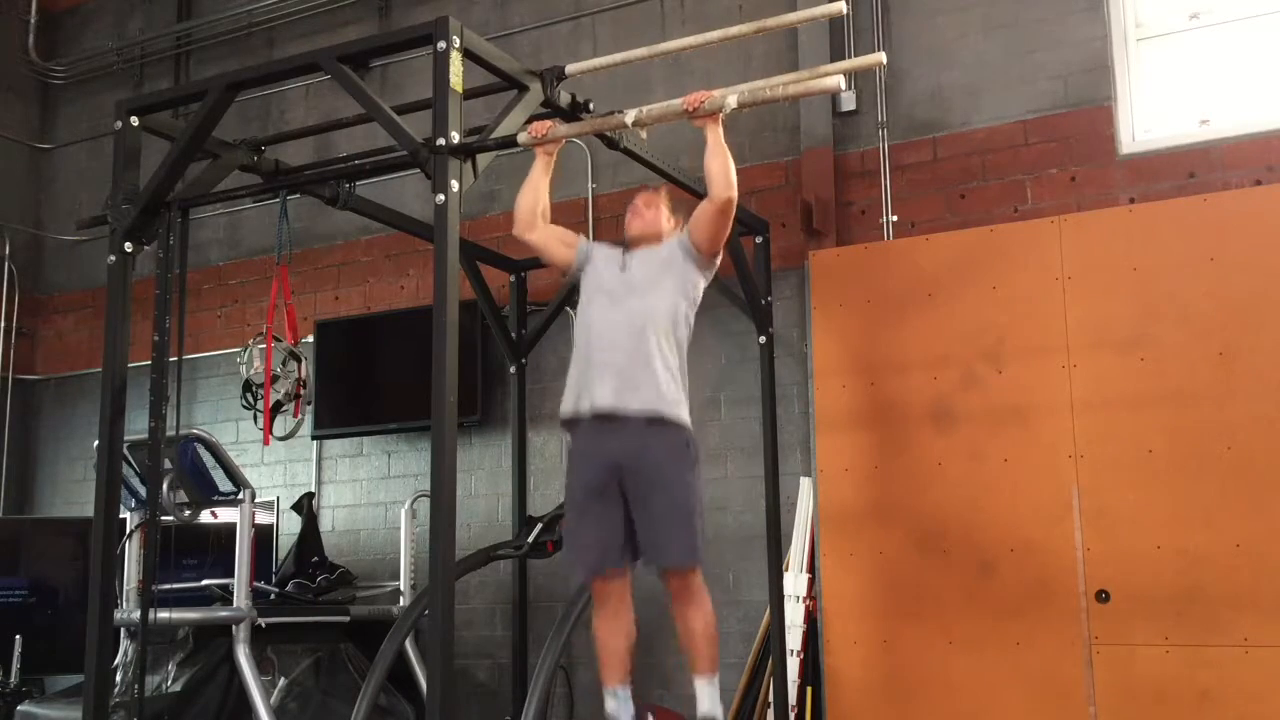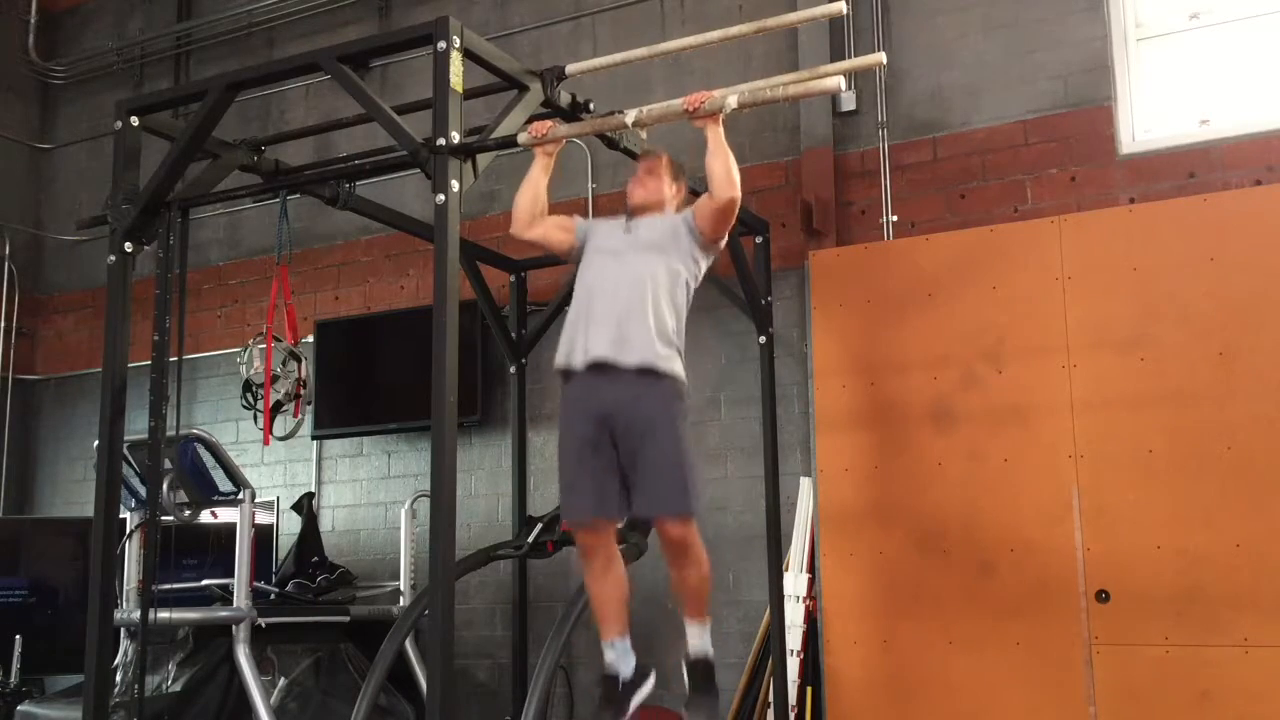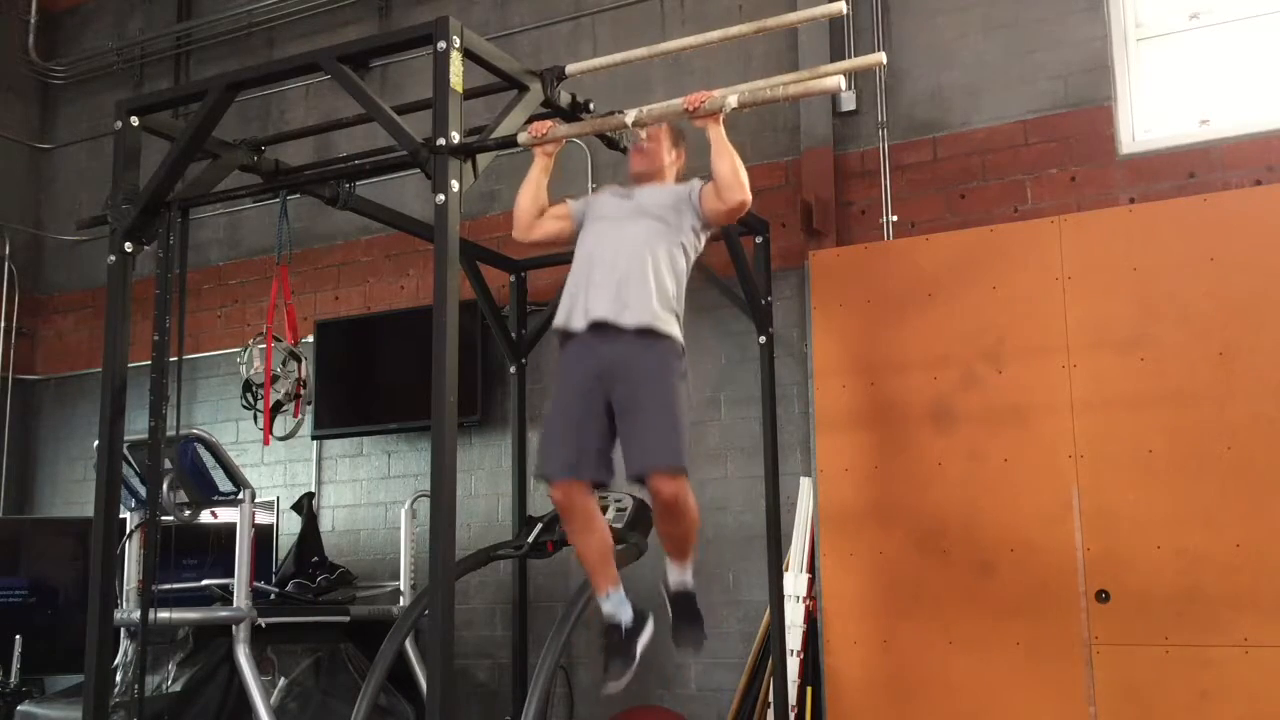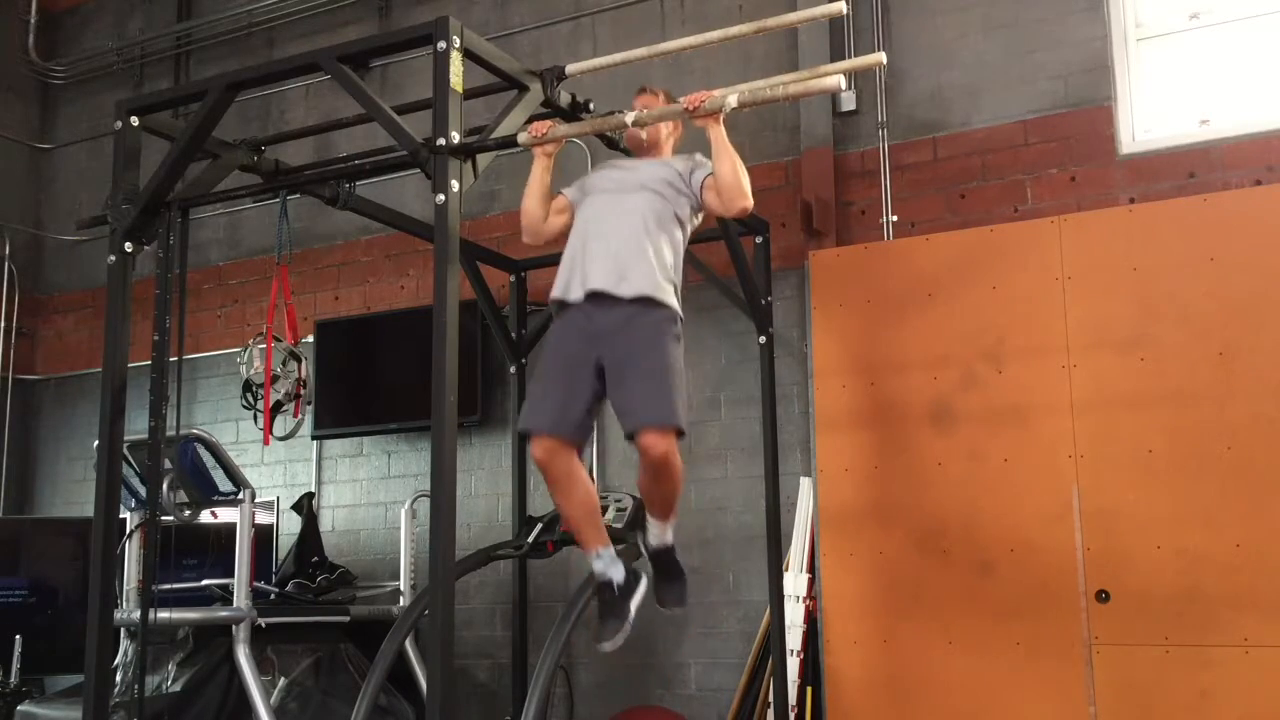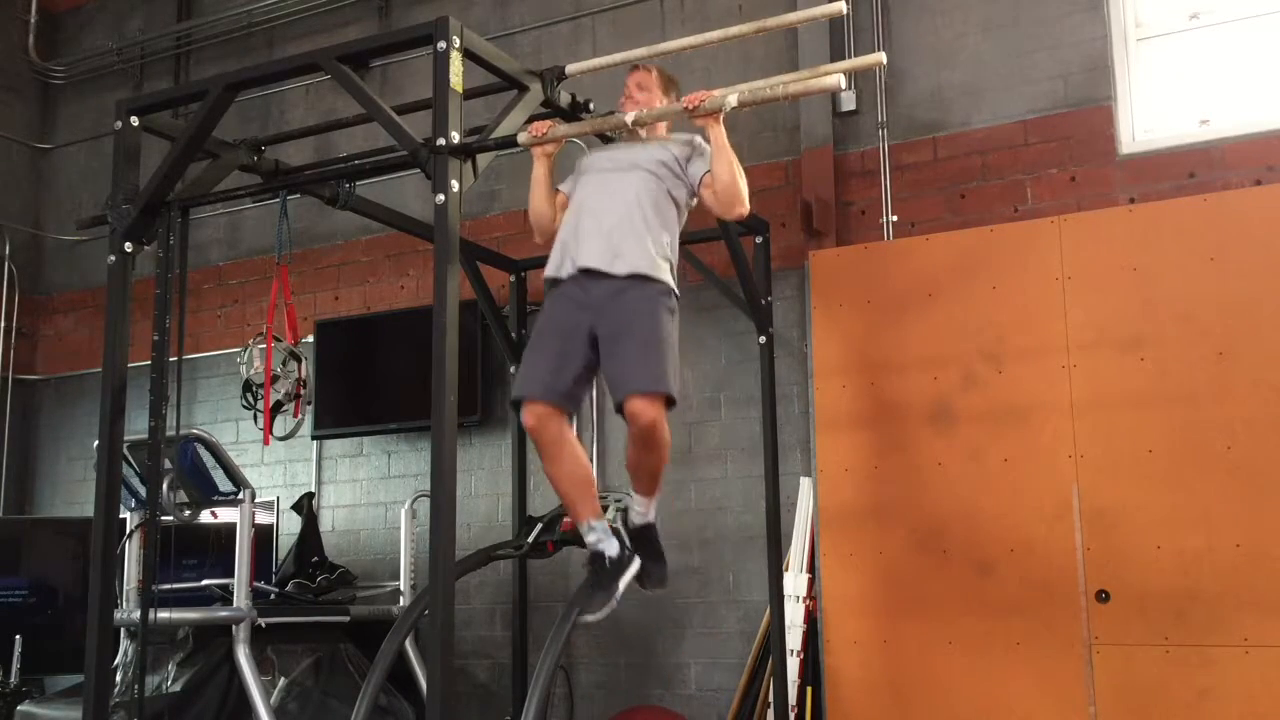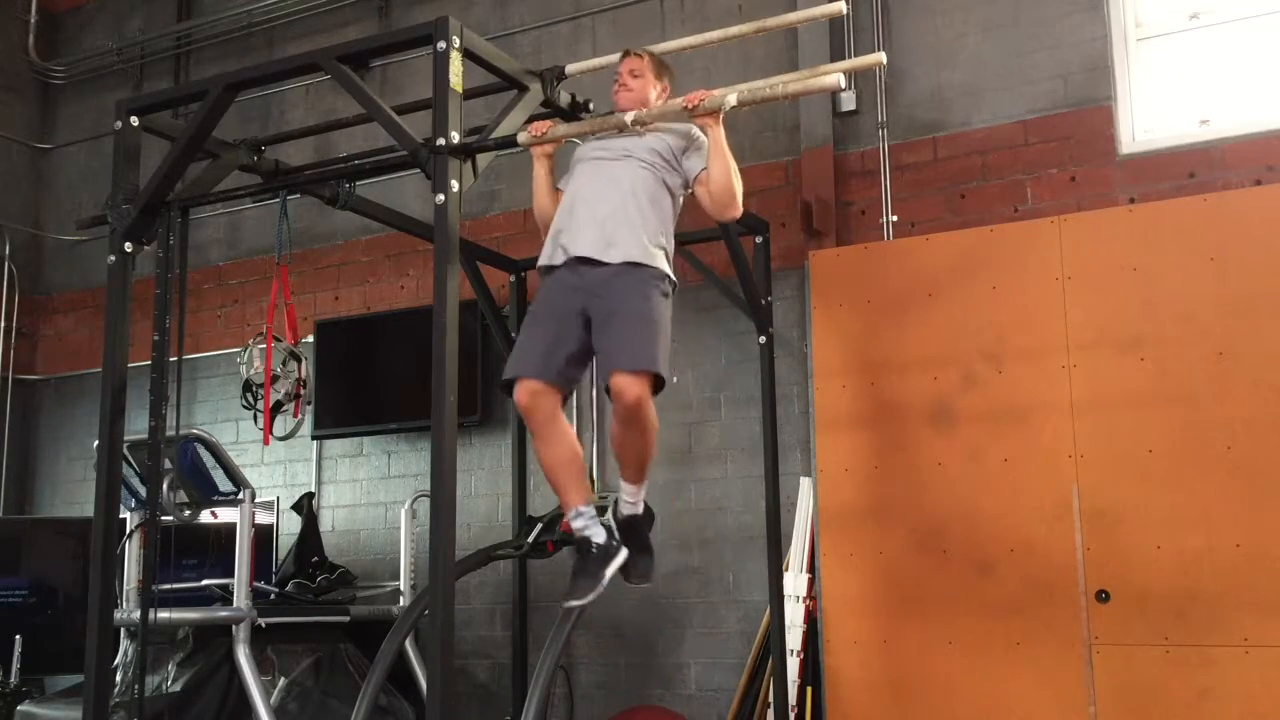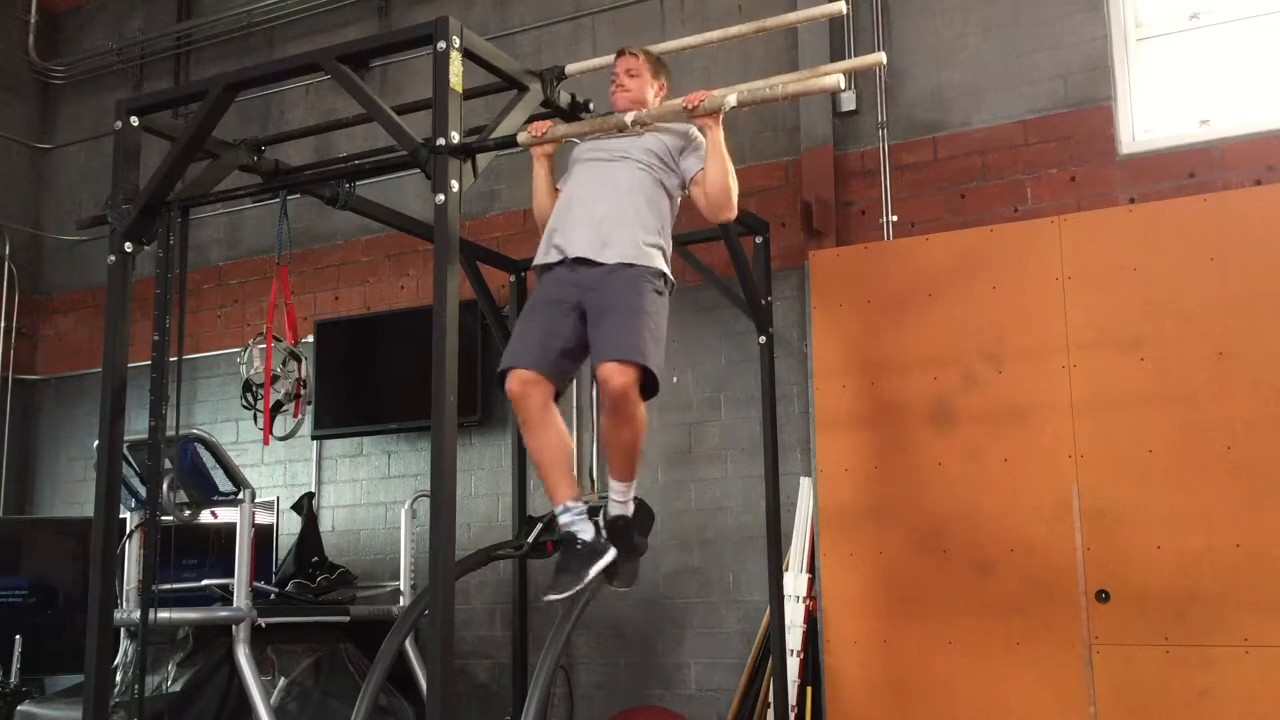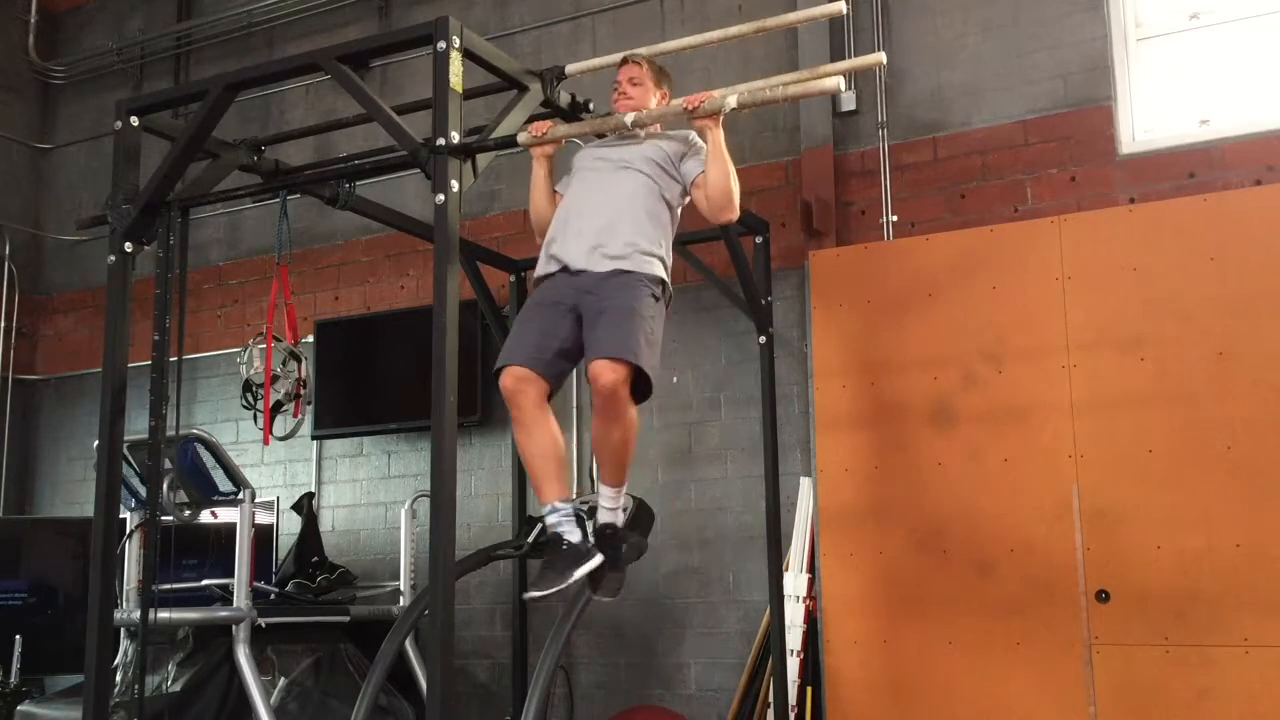
dt=0.1s
person 1, frame 1
left shoulder: (683, 258)
right shoulder: (598, 261)
left elbow: (723, 198)
right elbow: (528, 226)
left wrist: (711, 129)
right wrist: (544, 156)
left hip: (656, 431)
right hip: (593, 431)
left knee: (681, 577)
right knee: (606, 585)
person 1, frame 2
left shoulder: (687, 227)
right shoulder: (598, 231)
left elbow: (727, 195)
right elbow: (522, 226)
left wrist: (711, 128)
right wrist: (544, 158)
left hip: (650, 380)
right hip: (585, 384)
left knee: (676, 529)
right knee: (591, 531)
left ankle: (699, 653)
right ankle: (623, 666)
person 1, frame 3
left shoulder: (687, 200)
right shoulder: (599, 203)
left elbow: (736, 197)
right elbow: (524, 228)
left wrist: (713, 127)
right wrist: (544, 157)
left hip: (647, 344)
right hip: (581, 347)
left knee: (667, 484)
right knee: (567, 488)
left ankle: (680, 586)
right ankle: (621, 616)
person 1, frame 4
left shoulder: (687, 169)
right shoulder: (596, 176)
left elbow: (738, 202)
right elbow: (534, 232)
left wrist: (715, 130)
right wrist: (542, 160)
left hip: (644, 310)
right hip: (576, 311)
left knee: (657, 443)
right knee: (548, 445)
left ankle: (661, 546)
right ankle: (612, 574)
person 1, frame 5
left shoulder: (684, 150)
right shoulder: (592, 160)
left elbow: (734, 204)
right elbow: (543, 228)
left wrist: (713, 127)
right wrist: (542, 157)
left hip: (639, 285)
right hip: (570, 286)
left knee: (645, 412)
right knee: (539, 414)
left ankle: (643, 523)
right ankle: (604, 546)
person 1, frame 6
left shoulder: (681, 138)
right shoulder: (587, 147)
left elbow: (727, 207)
right elbow: (550, 223)
left wrist: (713, 128)
right wrist: (541, 160)
left hip: (635, 271)
right hip: (565, 273)
left knee: (629, 390)
right knee: (532, 393)
left ankle: (630, 516)
right ankle: (592, 533)
person 1, frame 7
left shoulder: (678, 138)
right shoulder: (585, 147)
left elbow: (722, 208)
right elbow: (549, 221)
left wrist: (712, 129)
right wrist: (541, 158)
left hip: (631, 269)
right hip: (561, 271)
left knee: (618, 379)
right knee: (525, 385)
left ankle: (620, 514)
right ankle: (579, 529)
person 1, frame 8
left shoulder: (679, 145)
right shoulder: (587, 153)
left elbow: (724, 210)
right elbow: (545, 226)
left wrist: (713, 131)
right wrist: (541, 159)
left hip: (630, 274)
right hip: (560, 276)
left knee: (609, 377)
right knee: (518, 380)
left ankle: (609, 523)
right ankle: (565, 531)
